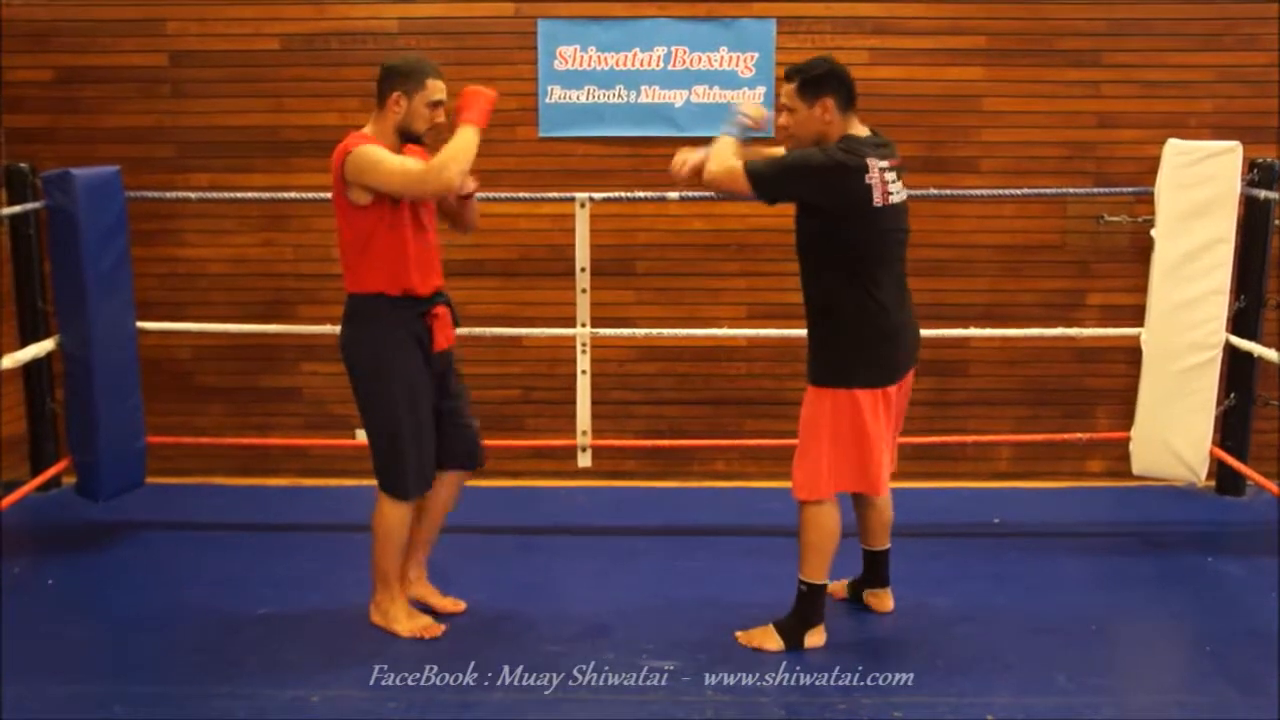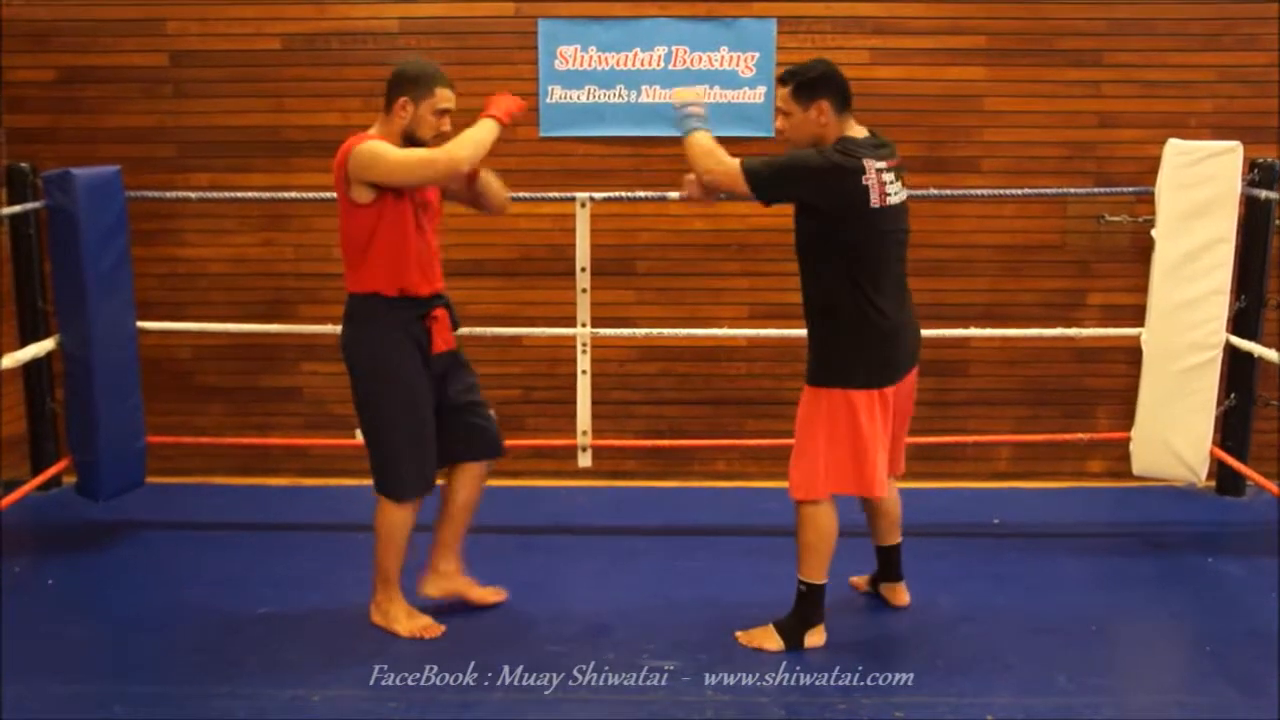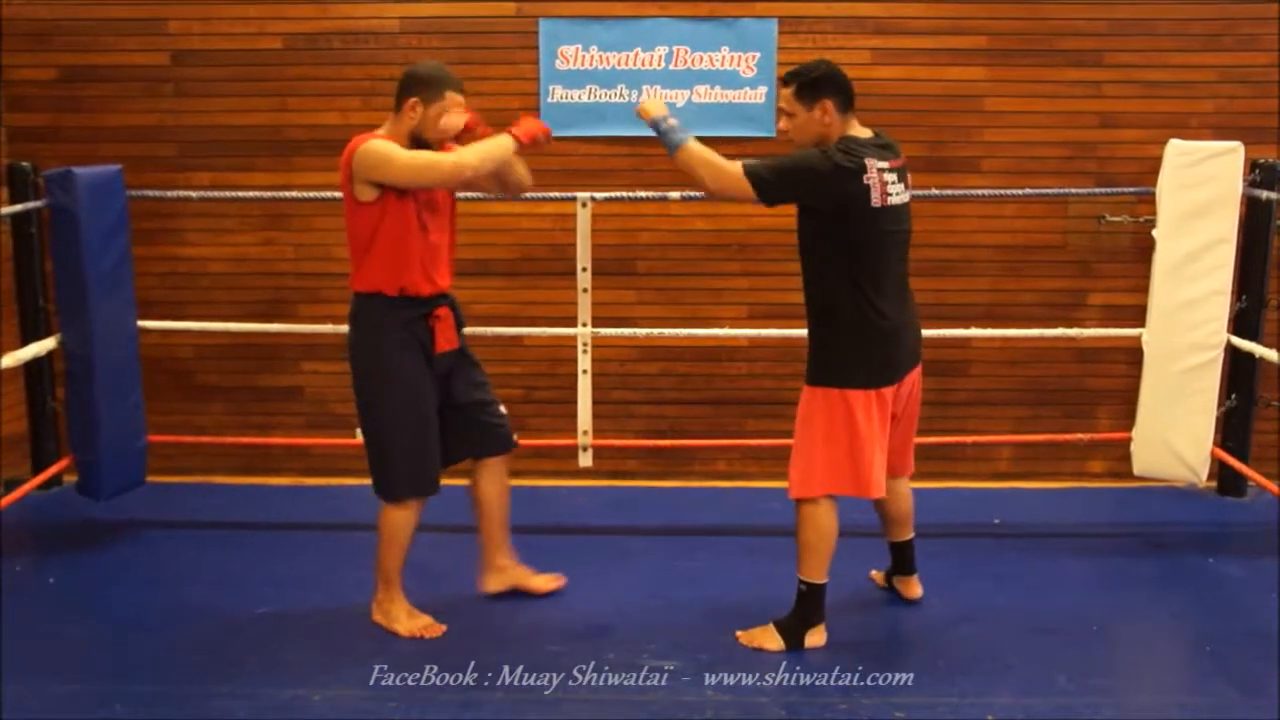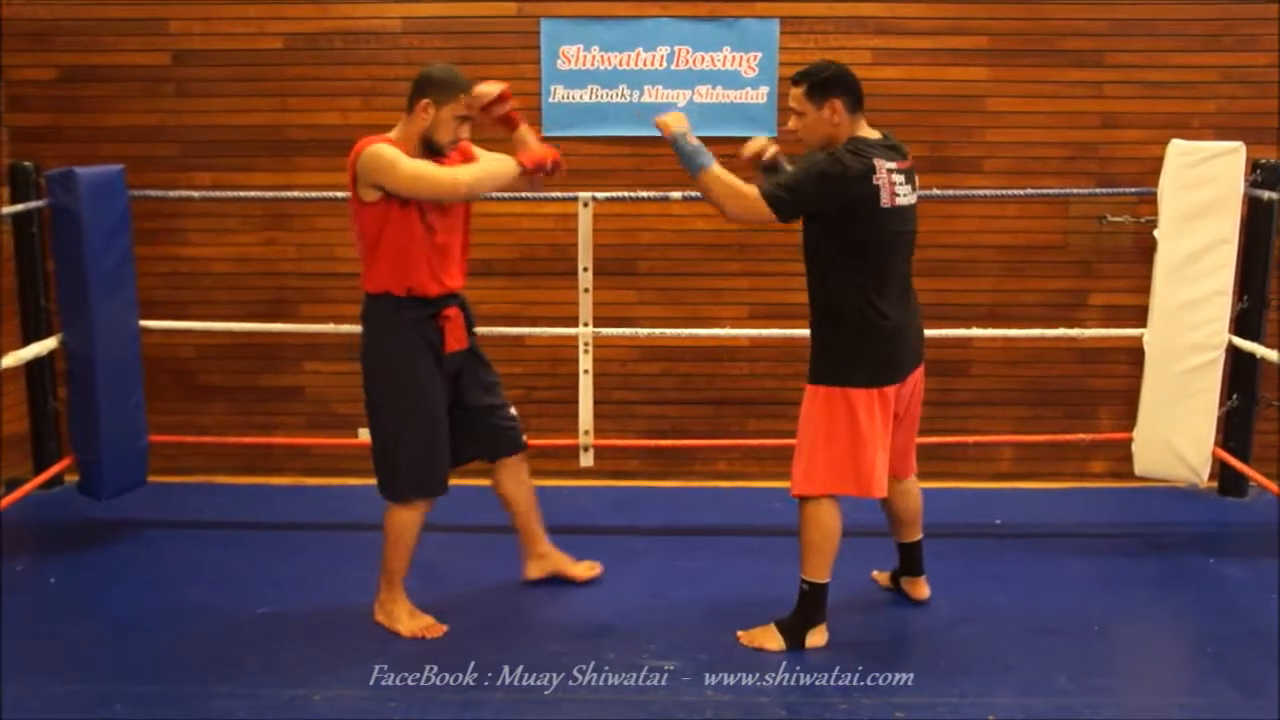
dt=0.1s
person 1, frame 1
left shoulder: (829, 167)
right shoulder: (879, 156)
left elbow: (723, 176)
right elbow: (781, 164)
left wrist: (736, 131)
right wrist: (708, 156)
left hip: (851, 356)
right hip: (892, 345)
left knee: (818, 485)
right knee: (869, 472)
left ankle: (806, 620)
right ankle: (876, 582)
person 1, frame 2
left shoulder: (826, 167)
right shoulder: (878, 156)
left elbow: (720, 171)
right elbow: (783, 182)
left wrist: (690, 112)
right wrist: (710, 181)
left hip: (848, 358)
right hip: (895, 346)
left knee: (816, 485)
right knee: (874, 469)
left ankle: (806, 621)
right ankle: (890, 577)
person 1, frame 3
left shoulder: (828, 169)
right shoulder: (888, 157)
left elbow: (722, 179)
left wrist: (664, 123)
left hip: (850, 357)
right hip: (899, 346)
left knee: (816, 485)
right knee: (889, 468)
left ankle: (806, 620)
right ankle: (904, 573)
person 1, frame 4
left shoulder: (837, 169)
right shoulder: (895, 159)
left elbow: (740, 206)
left wrist: (684, 139)
right wrist: (773, 168)
left hip: (852, 357)
right hip: (900, 345)
left knee: (820, 484)
right knee: (896, 465)
left ankle: (807, 619)
right ankle: (911, 573)
person 2, frame 1
left shoulder: (411, 157)
right shoulder: (360, 155)
left elbow: (461, 218)
right elbow: (439, 178)
left wrist: (463, 186)
right wrist: (475, 116)
left hip: (423, 322)
right hip: (382, 327)
left knee: (456, 457)
right knee: (404, 475)
left ankle: (412, 576)
right ankle: (386, 600)
person 2, frame 2
left shoulder: (425, 156)
right shoulder: (362, 155)
left elbow: (495, 203)
right elbow: (452, 161)
left wrist: (480, 176)
right wrist: (496, 116)
left hip: (428, 320)
right hip: (382, 327)
left knee: (477, 448)
right knee: (406, 479)
left ankle: (444, 571)
right ankle: (386, 599)
person 2, frame 3
left shoulder: (437, 155)
right shoulder: (368, 154)
left elbow: (518, 183)
right elbow: (457, 169)
left wrist: (481, 134)
right wrist: (518, 134)
left hip: (435, 320)
right hip: (389, 327)
left knee: (491, 443)
right knee: (408, 479)
left ankle: (500, 566)
right ankle: (388, 599)
person 2, frame 4
left shoulder: (455, 155)
right shoulder: (375, 155)
left elbow: (536, 172)
right elbow: (454, 186)
left wrist: (512, 119)
right wrist: (523, 158)
left hip: (449, 322)
right hip: (399, 328)
left knee: (505, 443)
right knee: (416, 478)
left ankle: (540, 554)
right ankle: (390, 599)
